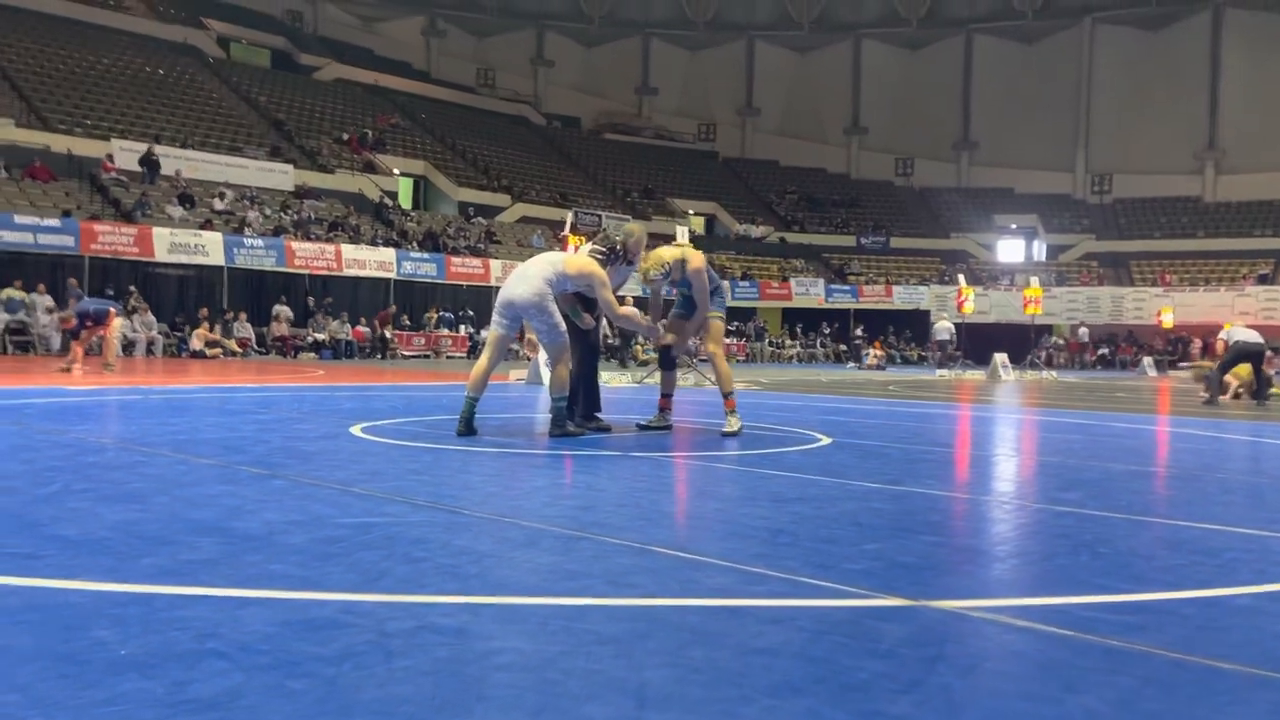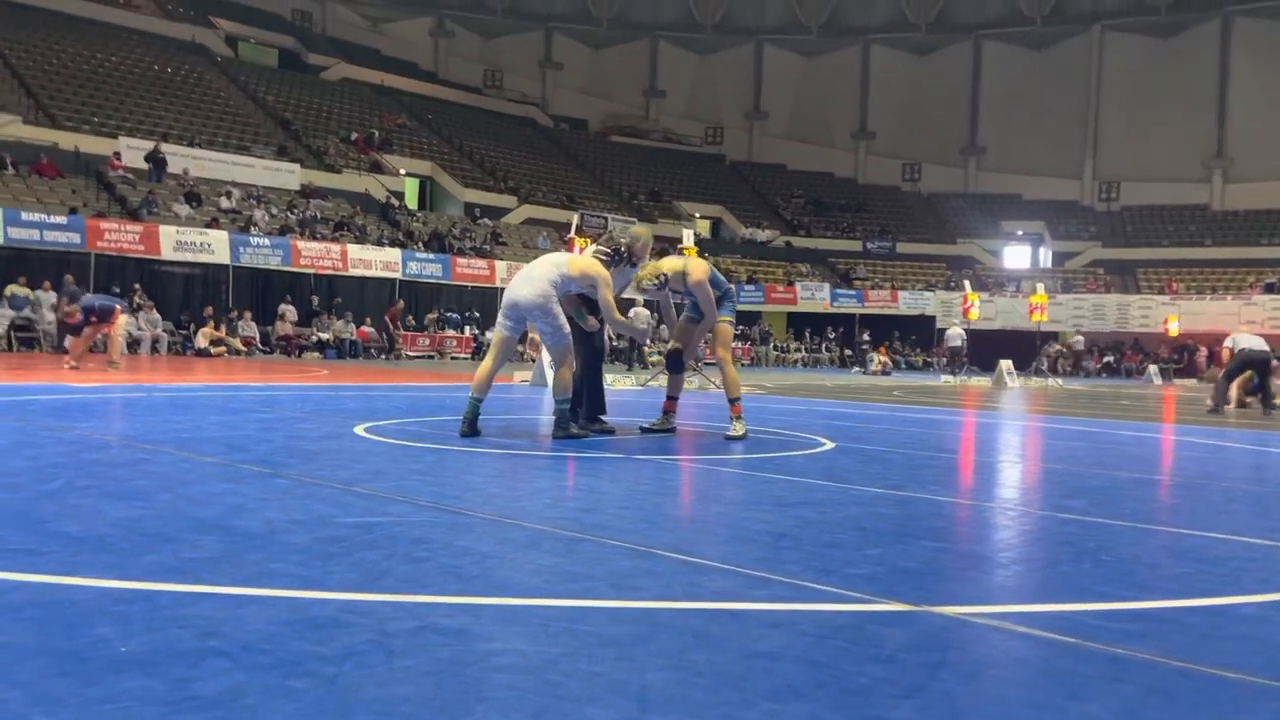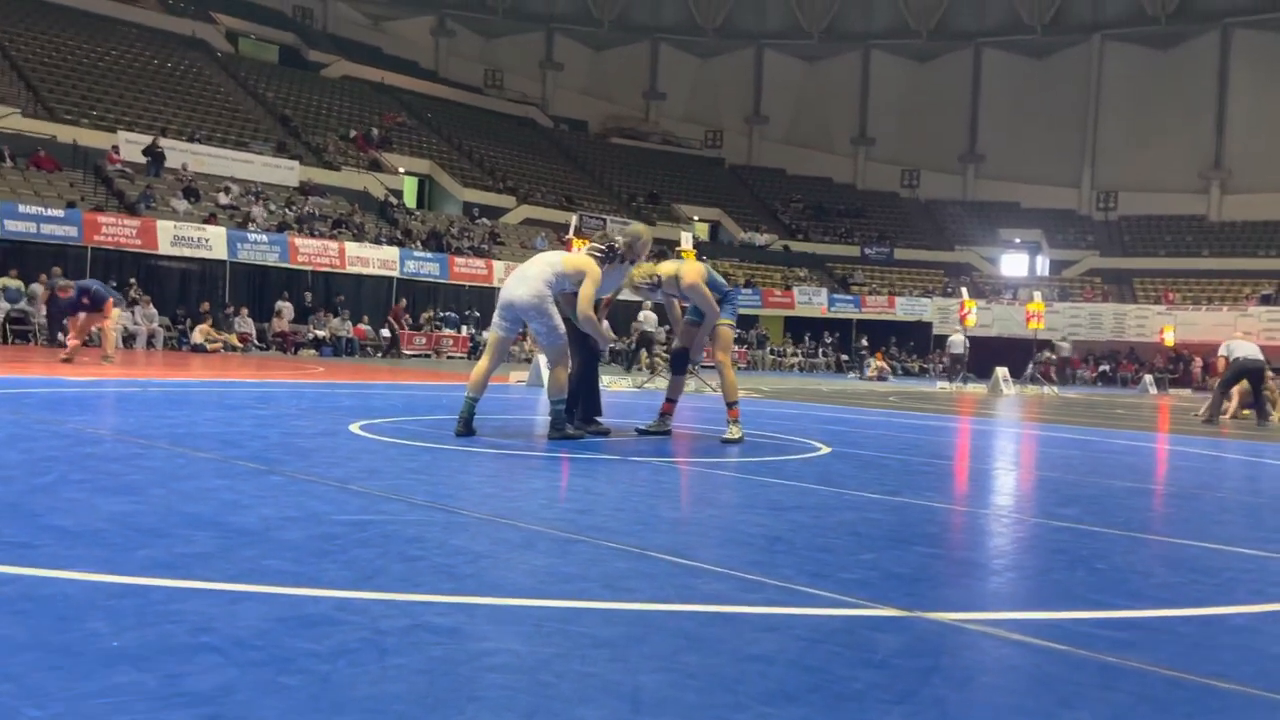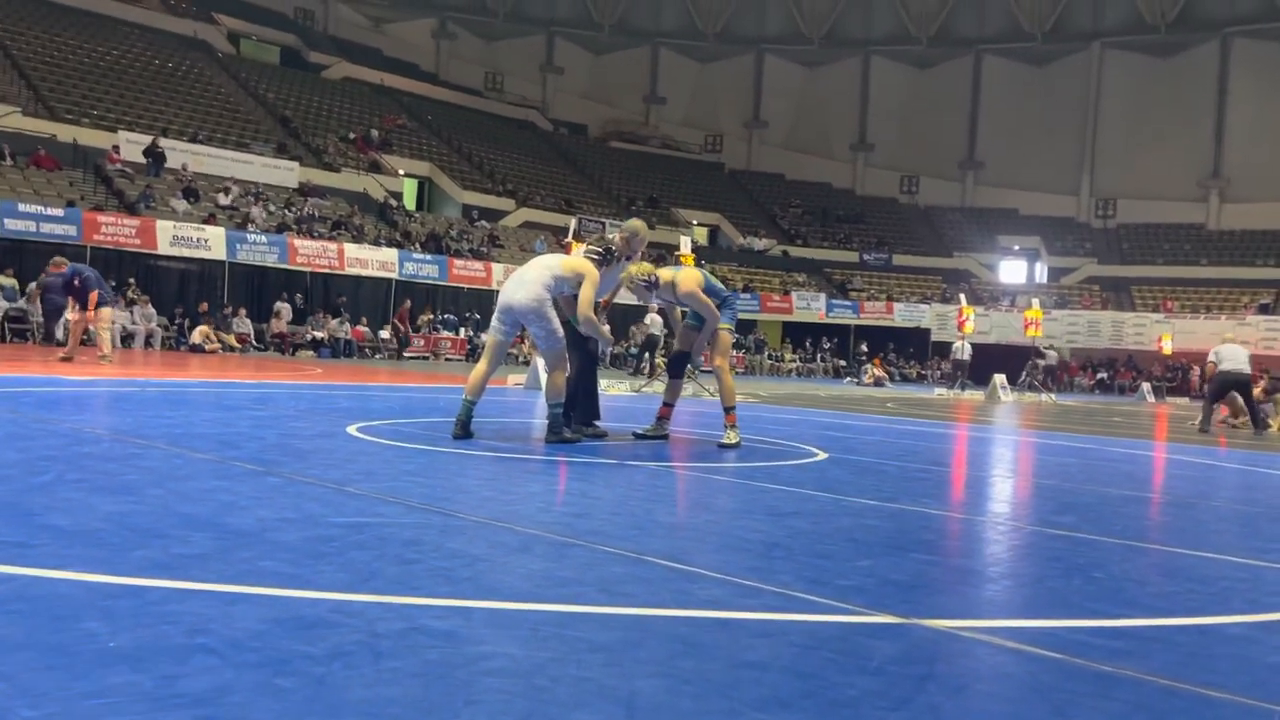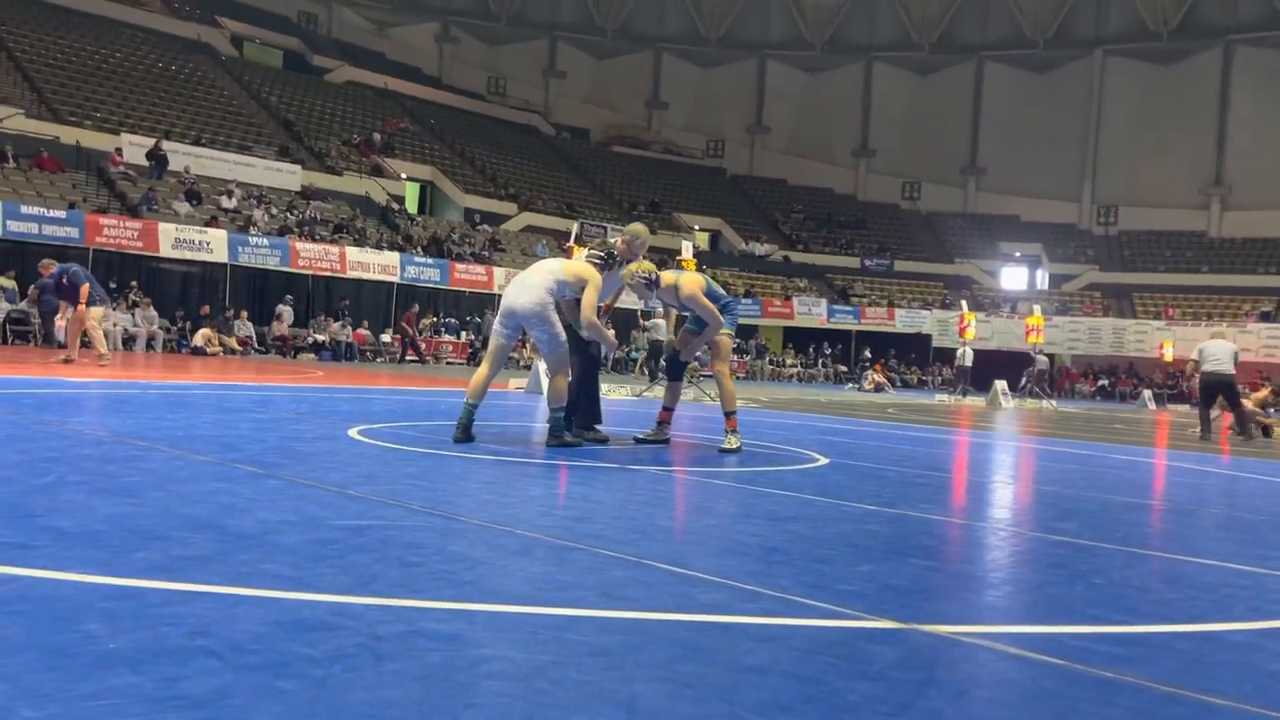
dt=0.3s
person 1, frame 1
left shoulder: (636, 258)
right shoulder: (594, 252)
left wrist: (599, 308)
right wrist: (579, 315)
left hip: (592, 300)
right hip: (570, 297)
left knee: (590, 353)
right knee: (585, 352)
left ankle: (568, 407)
right ankle: (585, 413)
person 1, frame 2
left shoulder: (640, 260)
right shoulder: (598, 255)
left hip: (596, 302)
right hip: (574, 300)
left knee: (594, 355)
right knee: (589, 354)
left ankle: (572, 409)
right ankle: (589, 415)
person 1, frame 3
left shoulder: (636, 258)
right shoulder: (598, 252)
left wrist: (604, 307)
right wrist: (580, 321)
left knee: (590, 355)
right knee: (585, 355)
left ankle: (567, 410)
right ankle: (585, 416)
person 1, frame 4
left shoulder: (632, 256)
left wrist: (603, 309)
right hip: (568, 302)
left knee: (588, 359)
right knee: (583, 358)
left ankle: (566, 413)
right ankle: (583, 420)
person 1, frame 5
left shoulder: (634, 260)
right shoulder: (596, 254)
left wrist: (605, 313)
right wrist: (581, 327)
right hip: (569, 306)
left knee: (592, 362)
right knee: (585, 362)
left ankle: (568, 418)
right ankle: (583, 424)
person 2, frame 1
left shoulder: (569, 259)
right shoulder: (596, 271)
right elbow: (617, 315)
right wrist: (645, 327)
left hip: (509, 288)
right hip: (533, 294)
left knee: (489, 357)
right knee: (560, 359)
left ankle: (465, 420)
right ankle: (559, 422)
person 2, frame 2
left shoulder: (572, 261)
right shoulder: (600, 273)
right elbow: (613, 320)
left wrist: (533, 331)
right wrist: (638, 332)
left hip: (514, 289)
right hip: (538, 296)
left knee: (494, 358)
right knee: (564, 361)
left ankle: (469, 420)
right ankle: (562, 424)
person 2, frame 3
left shoulder: (565, 257)
right shoulder: (593, 269)
right elbow: (584, 315)
right wrist: (602, 337)
left hip: (509, 288)
right hip: (534, 295)
left knee: (490, 358)
right knee: (560, 361)
left ankle: (465, 419)
right ankle: (558, 425)
person 2, frame 4
left shoulder: (564, 261)
right shoulder: (591, 272)
right elbow: (585, 317)
right wrist: (604, 337)
left hip: (508, 292)
right hip: (533, 298)
left knee: (488, 362)
right knee: (558, 365)
left ankle: (462, 423)
right ankle: (555, 429)
person 2, frame 5
left shoulder: (565, 264)
right shoulder: (594, 277)
right elbow: (588, 321)
right wrist: (608, 342)
left hip: (511, 296)
right hip: (535, 303)
left knee: (490, 365)
right knee: (560, 369)
left ankle: (463, 426)
right ankle: (556, 432)
person 3, frame 1
left shoulder: (693, 265)
right shoulder: (653, 264)
left elbow: (703, 307)
right elbow: (655, 297)
left wrist: (684, 338)
left hip: (710, 296)
right hip: (685, 297)
left knee: (713, 351)
right knee: (666, 349)
left ankle: (732, 415)
right ankle: (664, 414)
person 3, frame 2
left shoulder: (695, 277)
right shoulder: (657, 273)
left elbow: (711, 315)
right elbow: (665, 306)
left wrist: (692, 345)
right wrist: (676, 336)
left hip: (721, 300)
right hip: (696, 301)
left knee: (722, 357)
right knee: (674, 354)
left ankle: (738, 420)
right ankle: (668, 417)
person 3, frame 3
left shoulder: (687, 281)
right shoulder: (657, 278)
left elbow: (713, 312)
right elbow: (670, 303)
left wrist: (698, 343)
right wrist: (680, 335)
left hip: (723, 302)
right hip: (700, 303)
left knee: (721, 360)
right knee: (678, 357)
left ankle: (734, 424)
right ankle: (664, 419)
person 3, frame 4
left shoulder: (684, 288)
right shoulder: (656, 285)
left elbow: (714, 316)
right elbow: (672, 308)
left wrist: (700, 345)
right wrist: (680, 338)
left hip: (722, 307)
right hip: (700, 308)
left knee: (718, 364)
right knee: (675, 362)
left ankle: (732, 429)
right ankle: (662, 424)
person 3, frame 5
left shoulder: (686, 290)
right shoulder: (659, 287)
left elbow: (717, 322)
left wrist: (694, 348)
left hip: (723, 312)
right hip: (700, 313)
left knee: (719, 369)
right knee: (674, 365)
left ankle: (733, 433)
right ankle: (662, 428)
